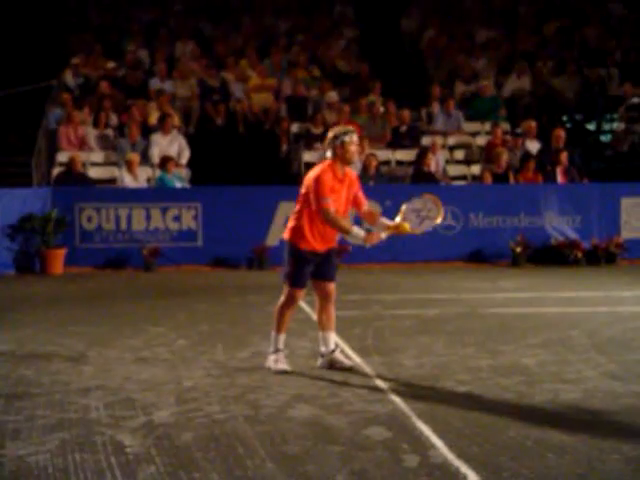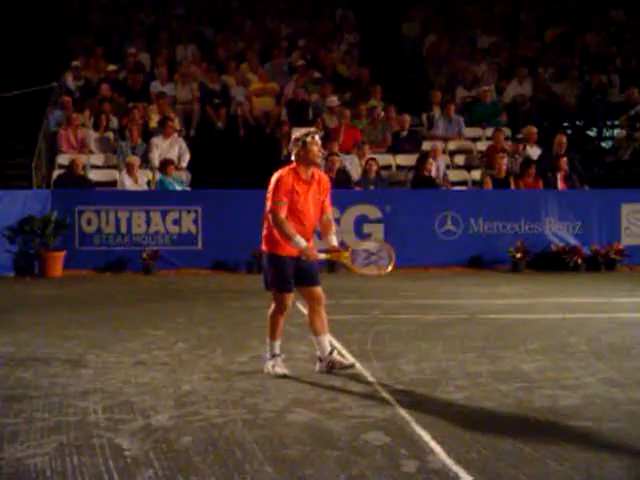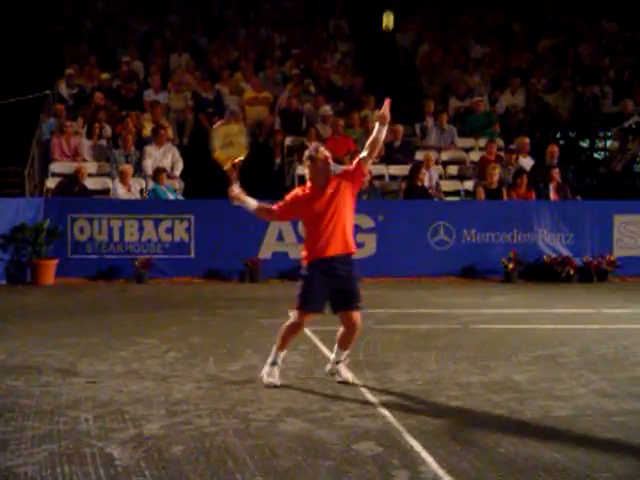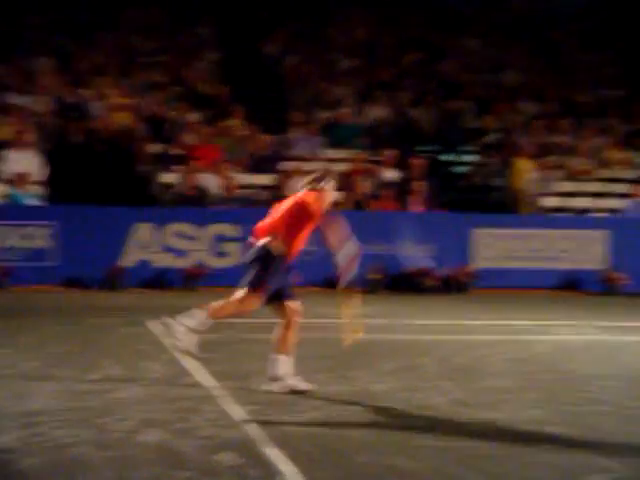
dt=0.7s
person 1, frame 1
left shoulder: (351, 177)
right shoulder: (320, 176)
left elbow: (364, 210)
right elbow: (328, 216)
right wrist: (361, 235)
left hip: (325, 246)
right hip: (302, 244)
left knee: (328, 296)
right knee: (292, 297)
left ankle: (328, 352)
right ankle: (276, 352)
person 1, frame 2
left shoulder: (323, 180)
right shoulder: (283, 178)
left elbow: (325, 218)
right elbow: (277, 219)
left wrist: (332, 243)
right wrist: (302, 246)
left hip: (305, 251)
right hip: (280, 250)
left knee: (317, 300)
right knee: (282, 303)
left ankle: (326, 356)
right ankle: (273, 358)
person 1, frame 3
left shoulder: (346, 182)
right shoulder: (298, 196)
left elbow: (369, 154)
right elbow: (272, 214)
left wrist: (381, 124)
right wrist: (243, 199)
left hip: (343, 263)
right hip: (315, 265)
left knee: (353, 323)
right knee: (298, 321)
left ankle: (336, 363)
right ankle: (273, 365)
person 1, frame 4
left shoulder: (296, 203)
right shoulder: (311, 197)
right elbow: (318, 212)
left hip: (276, 258)
right hip: (272, 254)
left knee: (293, 314)
right knee: (247, 302)
left ankle: (280, 375)
right ankle: (188, 325)
